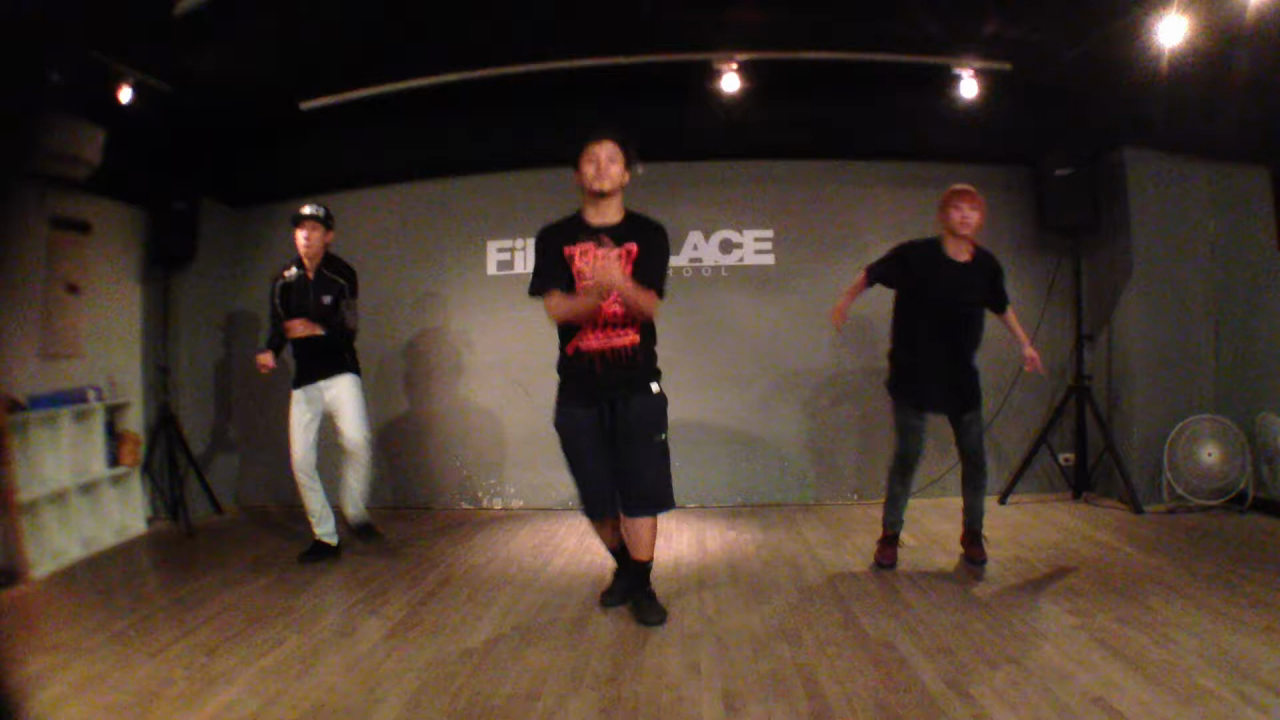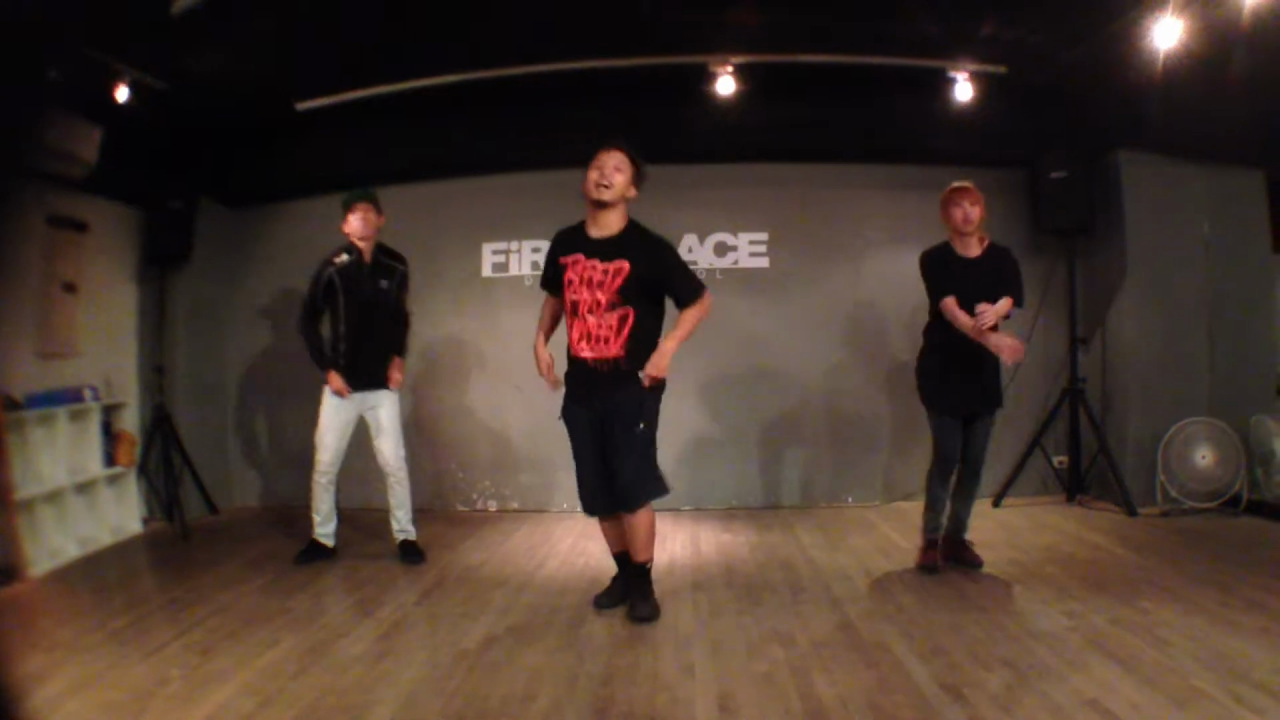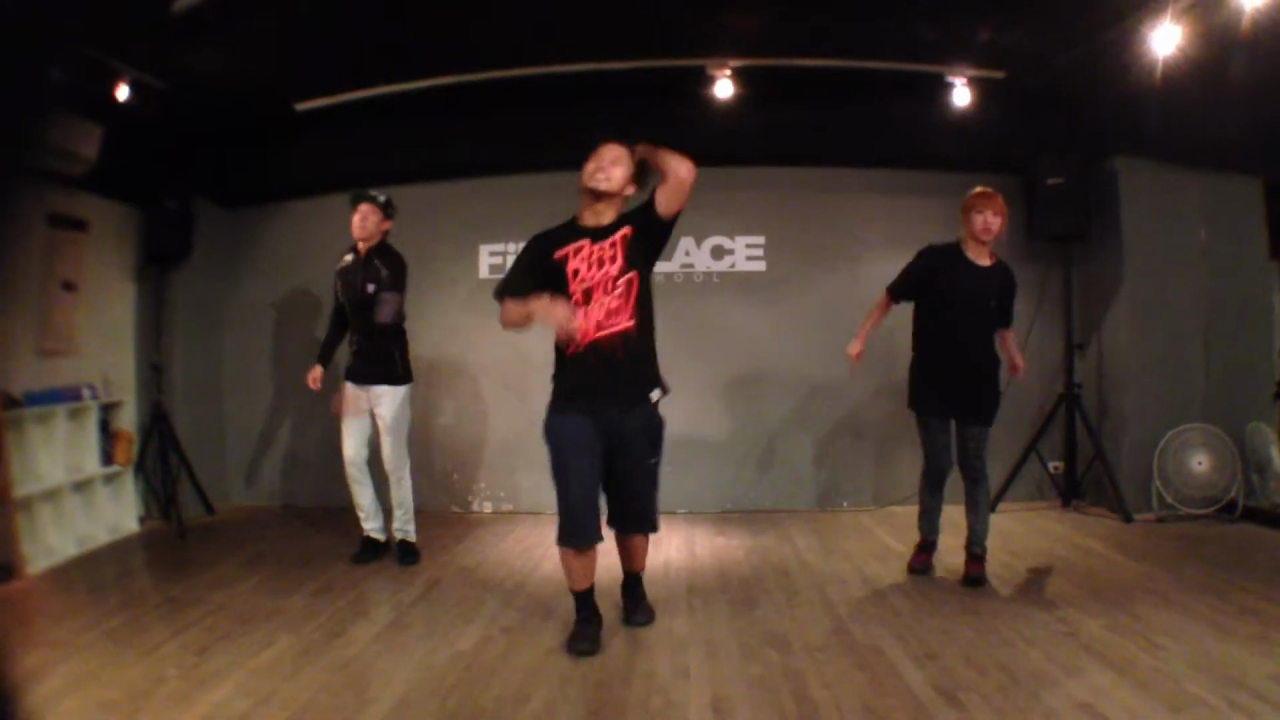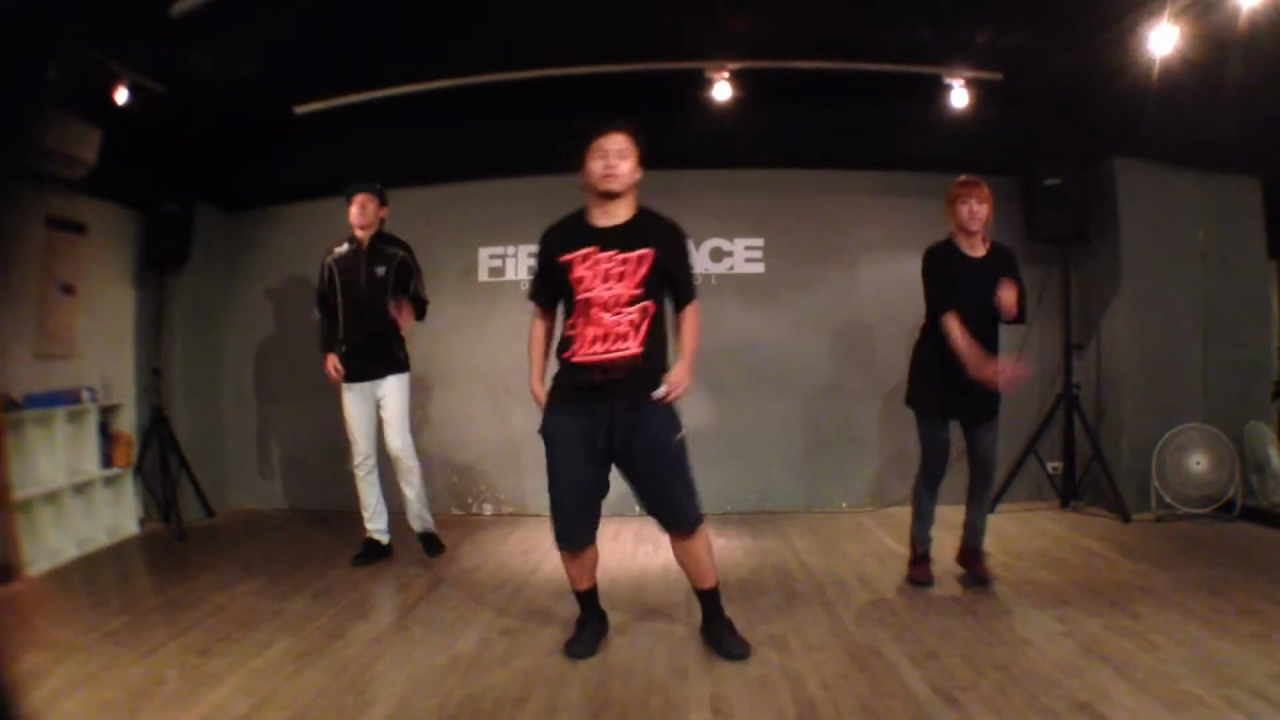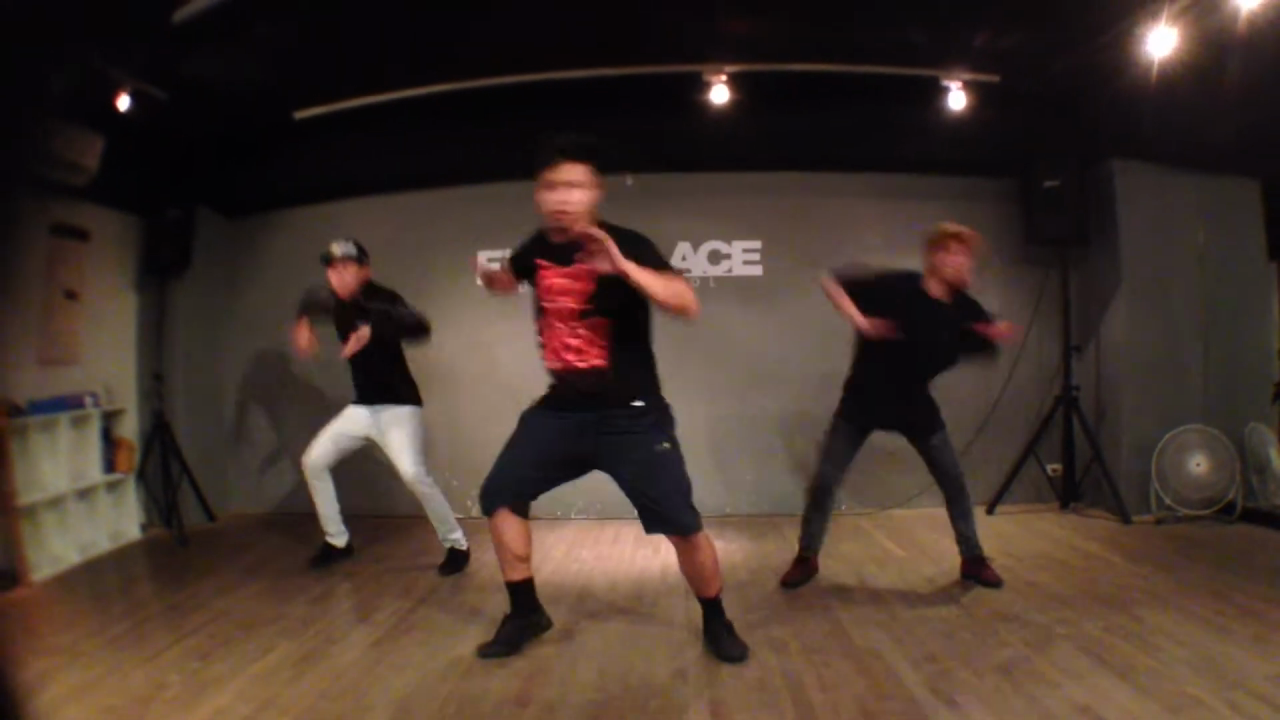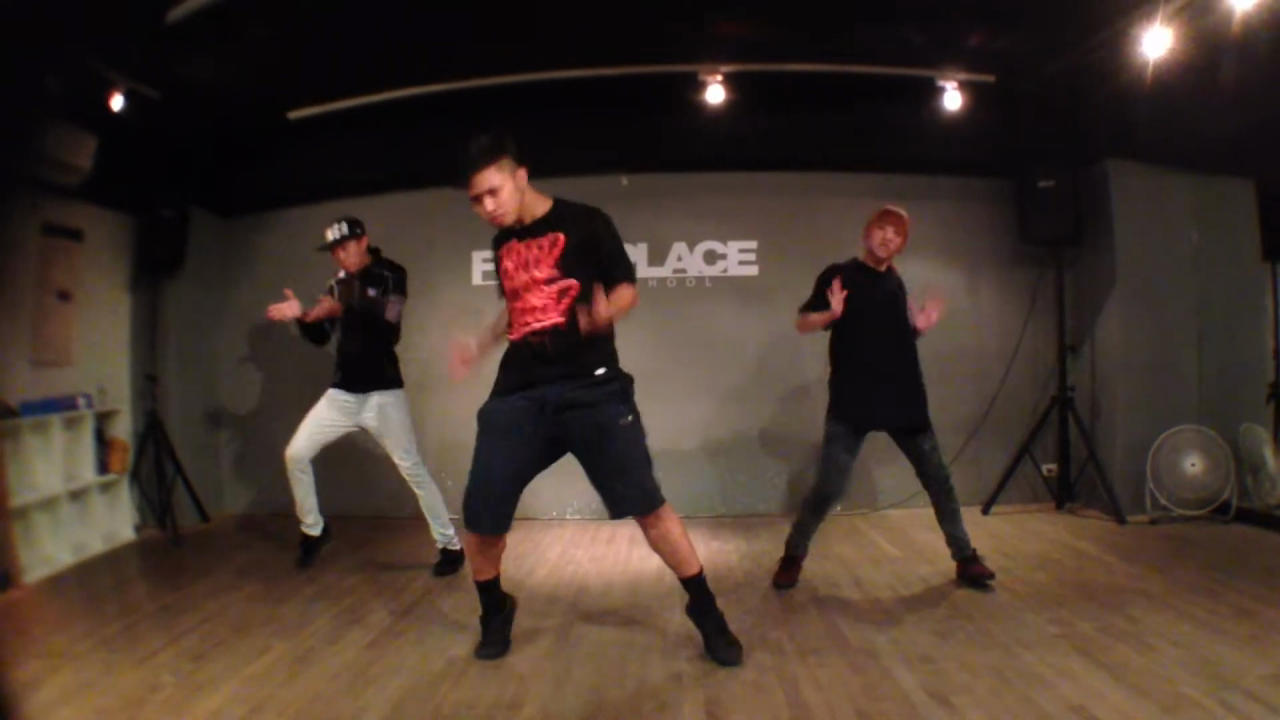
dt=0.7s
person 1, frame 1
left shoulder: (648, 234)
right shoulder: (554, 238)
left elbow: (649, 306)
right elbow: (555, 305)
left wrist: (620, 282)
right wrist: (594, 292)
left hip: (636, 384)
right hip: (578, 388)
left knee: (642, 488)
right knee: (596, 494)
left ankle: (643, 587)
right ankle: (625, 569)
person 1, frame 2
left shoulder: (649, 249)
right shoulder: (565, 243)
left elbow: (698, 302)
left wrist: (666, 350)
right wrist: (541, 342)
left hip: (632, 385)
right hip: (581, 388)
left knee: (634, 485)
right knee: (598, 493)
left ankle: (643, 585)
right ankle: (624, 574)
person 1, frame 3
left shoulder: (639, 229)
right shoulder: (546, 245)
left elbow: (683, 175)
right elbow: (507, 313)
left wrist: (647, 154)
right wrist: (540, 305)
left hip: (636, 396)
right hip: (575, 401)
left knee: (634, 513)
right knee: (577, 516)
left ankle: (633, 588)
right ankle: (586, 612)
person 1, frame 4
left shoulder: (662, 234)
right shoulder: (560, 239)
left elbow: (687, 305)
right elbow: (543, 312)
left wrist: (684, 363)
right wrist: (535, 376)
left hip: (644, 401)
right hip: (574, 405)
left knee: (682, 516)
right knee: (572, 527)
left ankle: (714, 618)
right ankle: (590, 617)
person 1, frame 5
left shoulder: (622, 244)
right shoulder: (537, 246)
left elbow: (687, 304)
right elbow: (510, 277)
left wrist: (621, 266)
right wrist: (497, 279)
left hip: (632, 413)
right hip: (562, 408)
left knee: (682, 525)
right knee: (500, 496)
left ankle: (715, 620)
right ankle: (526, 614)
person 1, frame 6
left shoulder: (585, 223)
right shoulder: (503, 243)
left elbow: (627, 290)
left wrist: (604, 314)
right wrist: (481, 343)
left hip: (591, 386)
right hip: (518, 393)
left knee: (644, 503)
right knee: (482, 513)
left ankle: (706, 610)
right ankle: (494, 610)
person 2, frame 1
left shoulder: (986, 265)
right shoulder: (915, 256)
left elbow: (1002, 307)
right elbow: (871, 274)
left wrist: (1025, 345)
right wrist: (844, 303)
left hip: (961, 372)
right hip: (914, 371)
left knee: (974, 454)
right knee: (908, 454)
left ankle: (973, 535)
right ankle: (890, 536)
person 2, frame 2
left shoulder: (1001, 258)
right shoulder: (934, 260)
left elbow: (1008, 300)
right elbow: (949, 308)
left wrist: (992, 314)
right wrist: (989, 339)
left hip: (982, 371)
right hip: (941, 369)
left knee: (973, 459)
right knee: (946, 455)
left ankle: (955, 537)
right ankle: (932, 540)
person 2, frame 3
left shoulder: (1002, 276)
right shoulder: (935, 260)
right elbow: (891, 297)
left wrist: (1014, 354)
right wrist: (861, 337)
left hip: (980, 385)
right hip: (933, 382)
left knee: (974, 467)
right knee: (937, 466)
left ankle: (976, 554)
right ankle: (926, 541)
person 2, frame 4
left shoulder: (1003, 258)
right shoulder: (937, 258)
left elbow: (1011, 315)
right elbow: (948, 319)
left wrist: (1008, 302)
right wrist: (981, 364)
left hip: (982, 378)
right hip: (936, 374)
left knee: (985, 464)
right knee: (934, 464)
left ankle: (971, 548)
right ankle: (919, 552)
person 2, frame 5
left shoulder: (963, 307)
right shoulder: (894, 288)
left elbow: (991, 339)
right elbow: (834, 284)
left wrist: (998, 335)
right wrist: (860, 321)
left hip: (914, 401)
right hip: (863, 396)
left knee: (952, 477)
right knee: (827, 477)
left ankle: (973, 558)
right ankle: (806, 557)
person 2, frame 6
left shoulder: (895, 283)
right shoulder: (838, 275)
right elbow: (803, 324)
left wrist: (920, 325)
right wrist: (832, 314)
left hip: (903, 399)
right hip: (852, 400)
left knee: (937, 477)
right knee: (830, 485)
left ankle: (965, 558)
right ankle: (793, 555)
person 3, frame 1
left shoulder: (342, 275)
right shoulder: (283, 280)
left elbow: (348, 330)
right elbow: (277, 327)
left wrist: (317, 329)
right wrist: (269, 352)
left hip: (341, 374)
right hip: (304, 381)
left knee: (355, 440)
right knee: (301, 461)
left ankle: (356, 514)
right ankle: (326, 538)
person 3, frame 2
left shoulder: (396, 266)
right shoulder: (332, 268)
right elbow: (308, 322)
left wrist: (398, 359)
right wrist: (328, 370)
left hip: (382, 385)
right hip: (342, 383)
left knee: (394, 464)
right knee: (325, 464)
left ankle: (405, 537)
right ankle: (323, 539)
person 3, frame 3
left shoulder: (392, 265)
right shoulder: (345, 264)
left elbow: (383, 327)
left wrist: (357, 385)
right wrist: (321, 362)
left hip: (391, 378)
right hip: (356, 375)
left knee: (394, 460)
right knee: (353, 458)
left ankle: (404, 536)
right ankle: (374, 535)
person 3, frame 4
left shoulder: (398, 253)
right shoulder: (335, 259)
left elbow: (421, 302)
right elbow: (326, 309)
left wrist: (410, 312)
right wrist: (329, 351)
left hip: (392, 368)
right hip: (353, 373)
left knee: (399, 446)
right knee: (362, 459)
left ankle: (423, 527)
right ankle: (377, 538)
person 3, frame 5
left shoulder: (382, 301)
right shoulder: (334, 299)
left elbow: (420, 329)
right elbow: (310, 303)
left wrist: (373, 331)
right wrist: (303, 326)
left hip: (399, 406)
right hip: (362, 407)
left knee: (414, 475)
right knee: (313, 462)
left ankle: (456, 545)
right ankle: (337, 542)
person 3, frame 6
left shoulder: (391, 275)
right shoulder: (339, 284)
left elbow: (389, 333)
right elbow: (321, 337)
left wrist: (343, 311)
right wrist: (303, 316)
left hip: (383, 394)
right hip: (342, 393)
left knee: (411, 468)
right knee: (295, 454)
left ankle: (450, 545)
right ankle: (313, 531)
